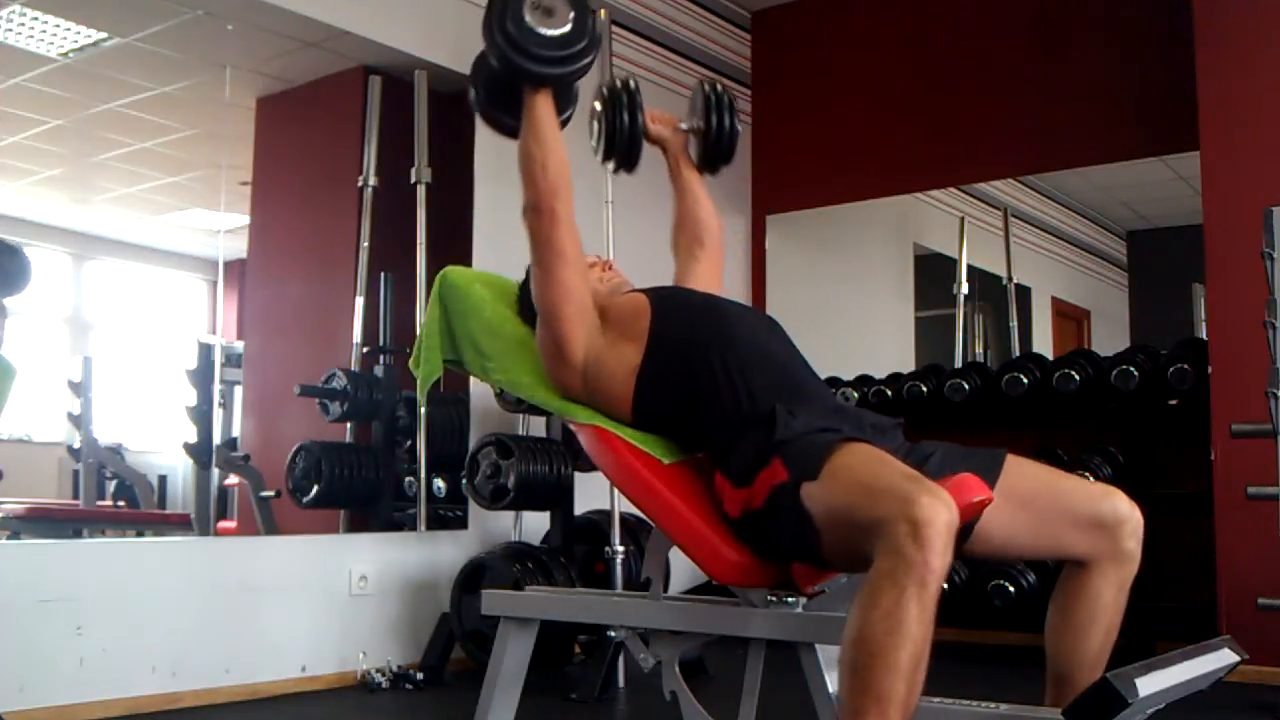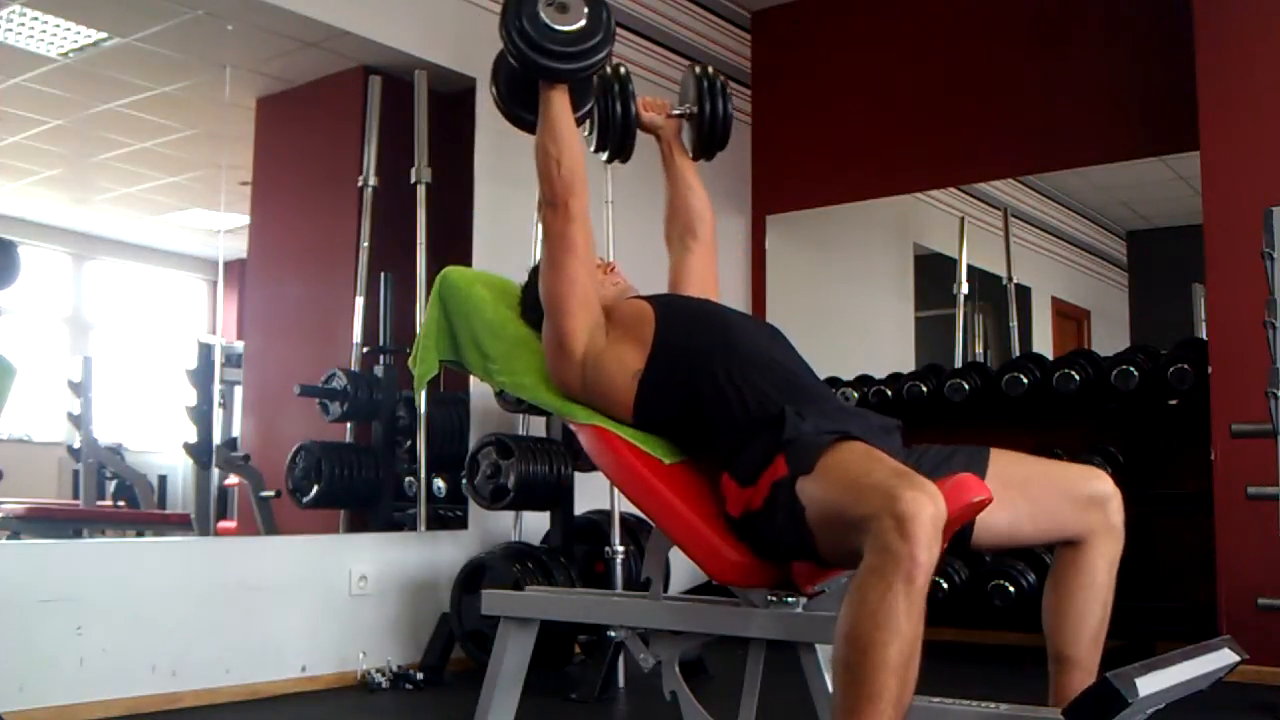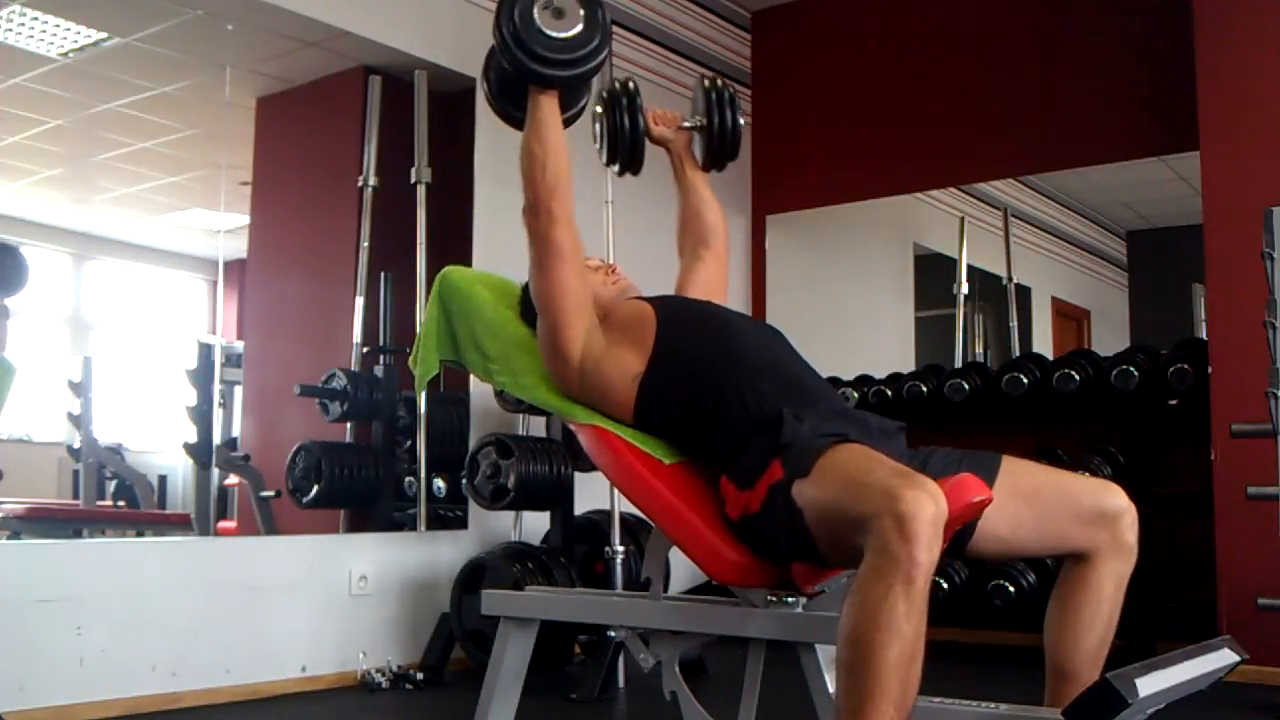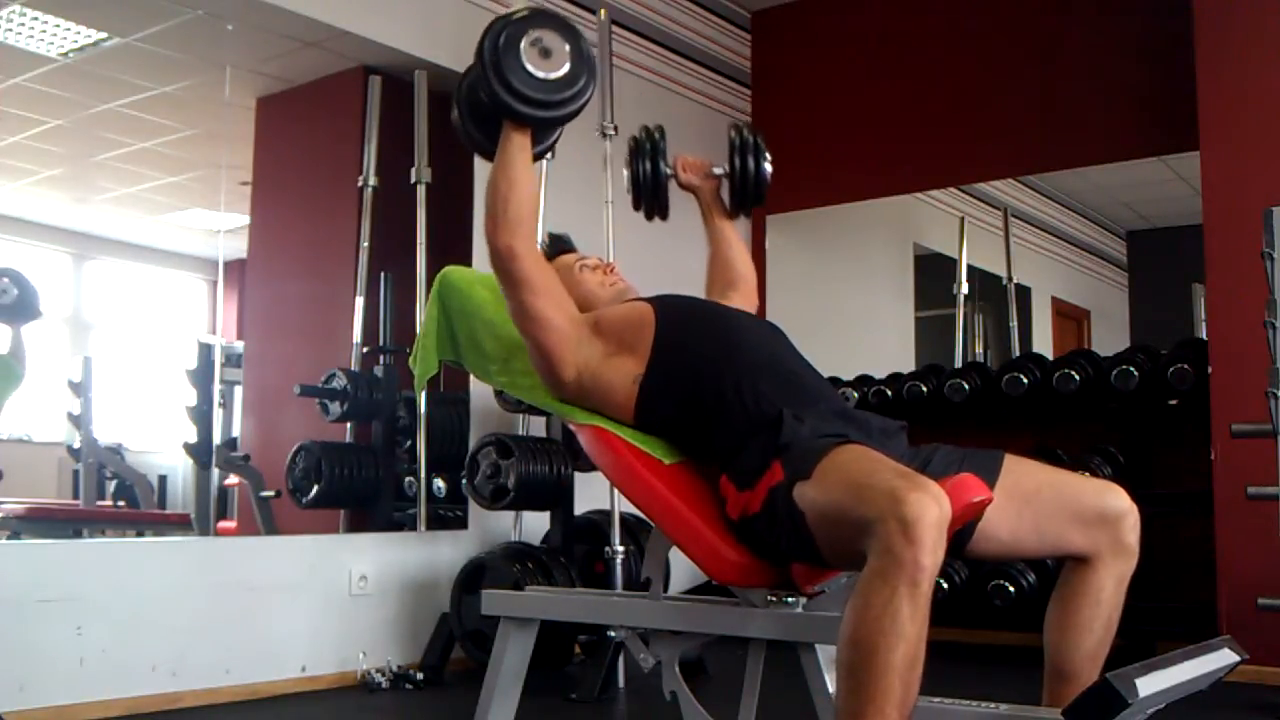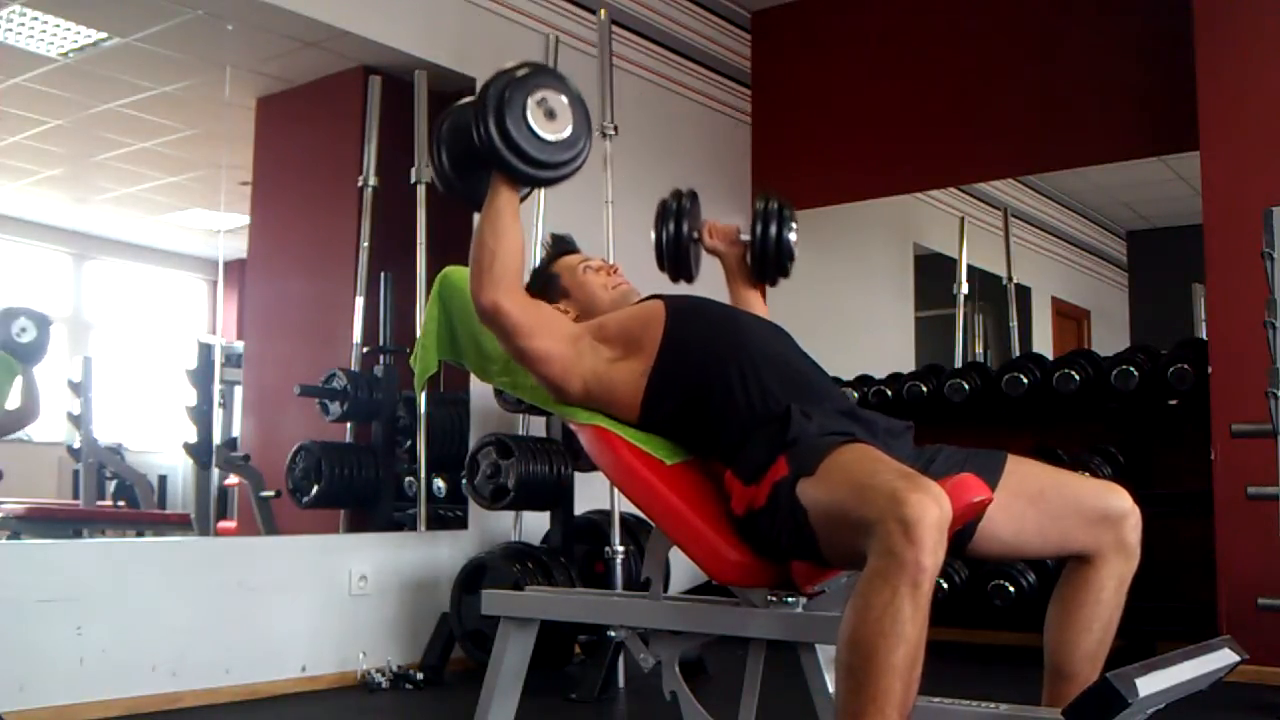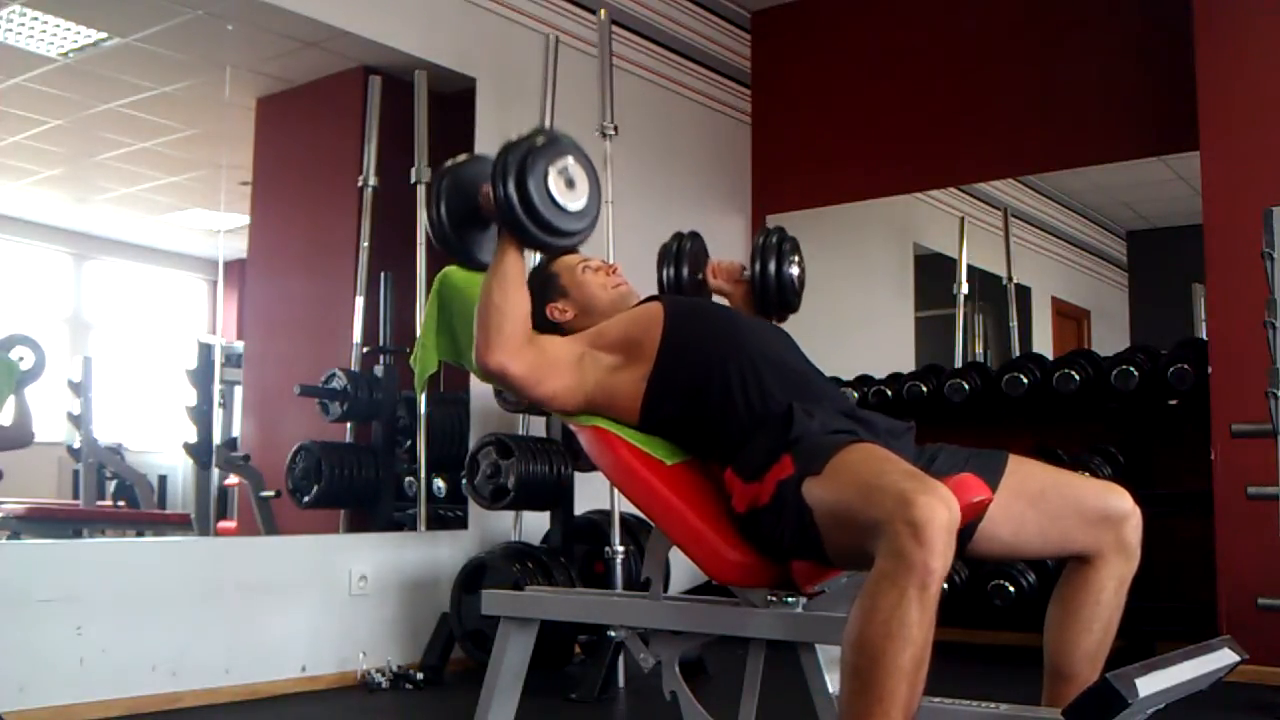
dt=0.4s
person 1, frame 1
left shoulder: (665, 320)
right shoulder: (579, 340)
left elbow: (702, 244)
right elbow: (546, 208)
left wrist: (677, 155)
right wrist: (539, 93)
left hip: (861, 435)
right hip: (779, 455)
left knee: (1114, 523)
right knee: (921, 522)
person 1, frame 2
left shoulder: (670, 322)
right shoulder: (582, 343)
left elbow: (693, 235)
right elbow: (564, 205)
left wrist: (670, 140)
right wrist: (555, 88)
left hip: (860, 438)
right hip: (780, 461)
left knee: (1095, 501)
right knee: (909, 515)
person 1, frame 3
left shoulder: (673, 323)
right shoulder: (581, 344)
left elbow: (706, 245)
right elbow: (548, 210)
left wrist: (681, 153)
right wrist: (543, 92)
left hip: (864, 439)
right hip: (780, 459)
left knee: (1109, 516)
right knee: (910, 515)
person 1, frame 4
left shoulder: (666, 332)
right shoulder: (579, 348)
left elbow: (738, 292)
right elbow: (512, 247)
left wrist: (710, 199)
right wrist: (518, 128)
left hip: (861, 435)
right hip: (780, 458)
left knee: (1110, 517)
right knee: (913, 516)
person 1, frame 5
left shoulder: (671, 335)
right shoulder: (584, 350)
right elbow: (496, 297)
left wrist: (735, 263)
right wrist: (506, 184)
left hip: (867, 434)
right hip: (787, 451)
left knee: (1112, 516)
right knee: (913, 517)
person 1, frame 6
left shoulder: (675, 332)
right shoulder: (586, 354)
right elbow: (503, 356)
left wrist: (745, 304)
right wrist: (511, 238)
left hip: (866, 432)
right hip: (788, 450)
left knee: (1112, 518)
right knee: (922, 520)
